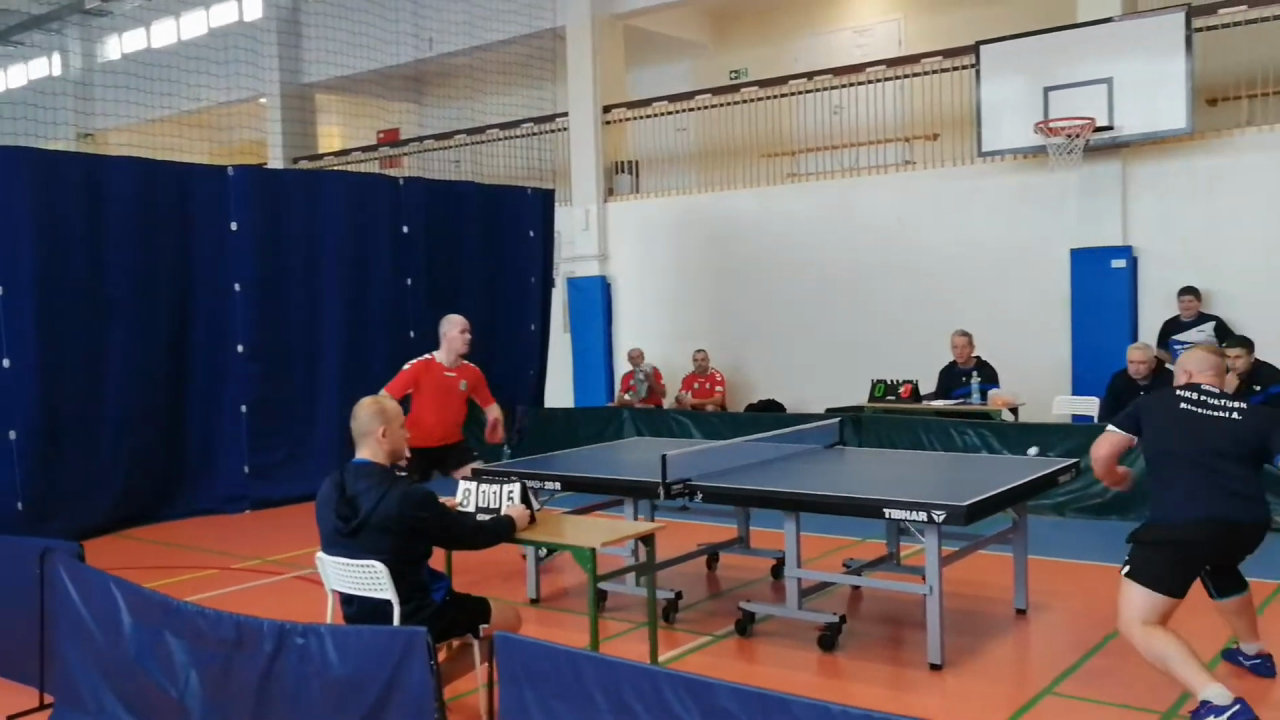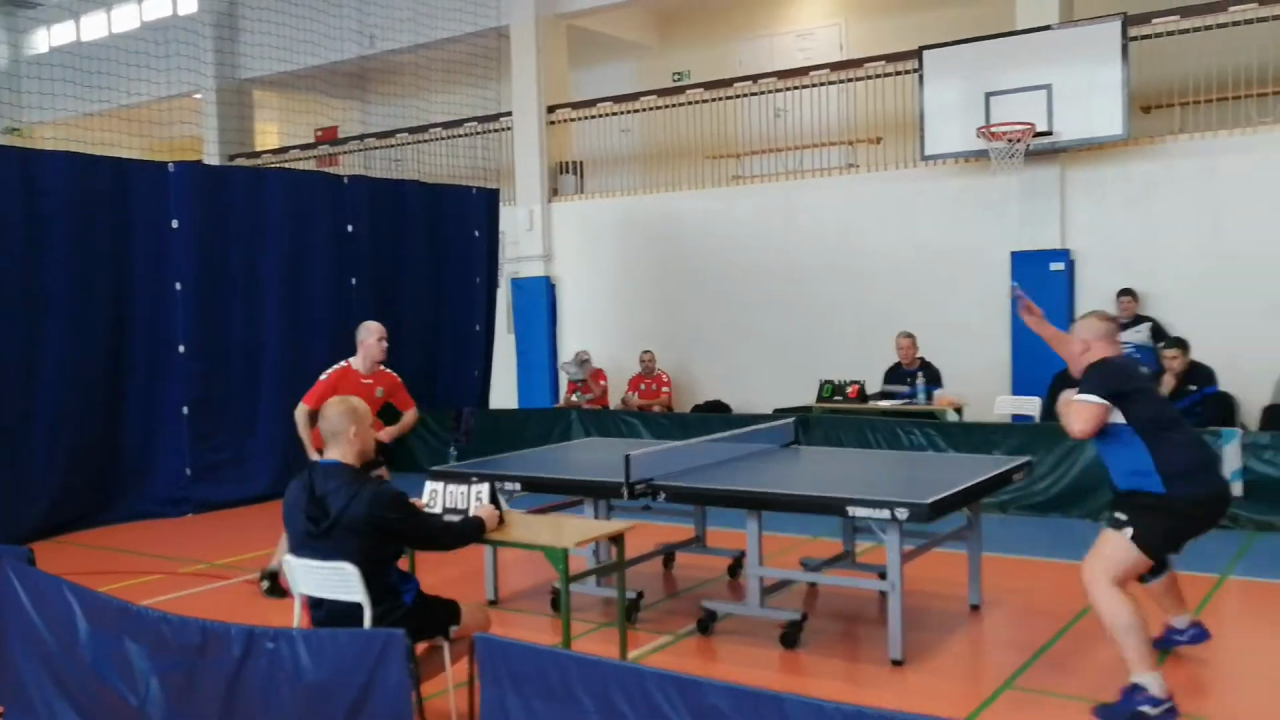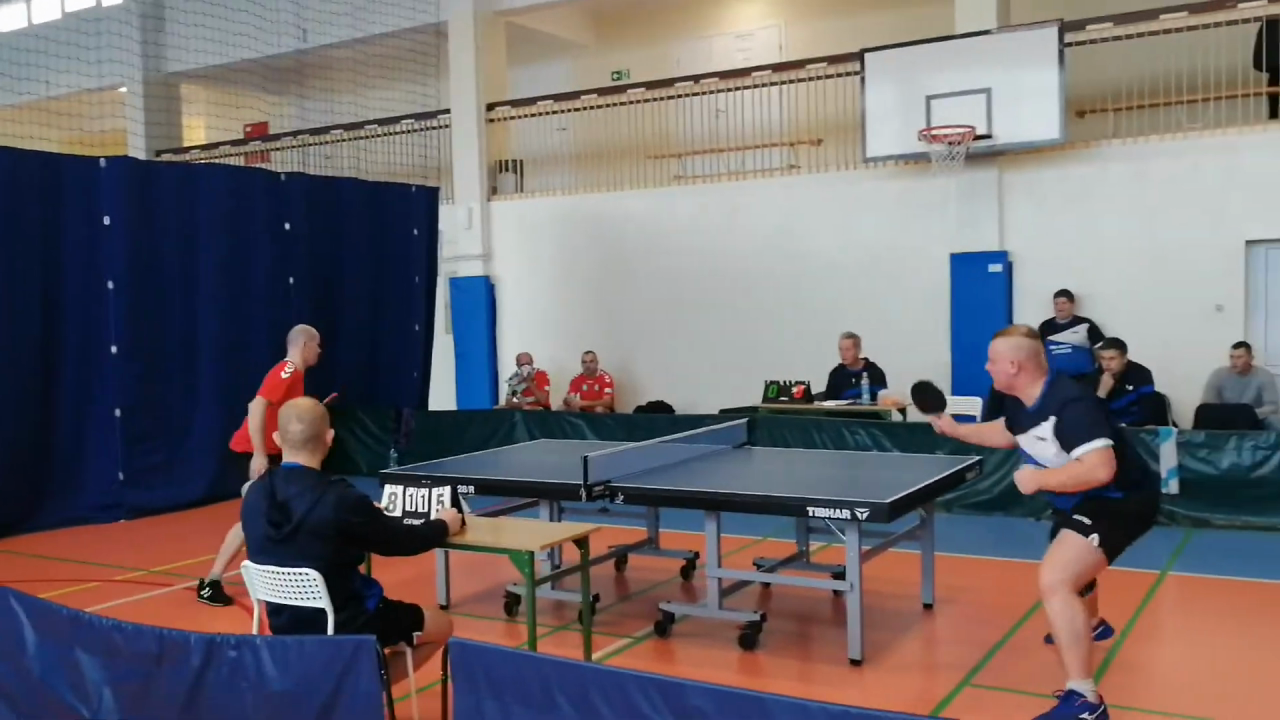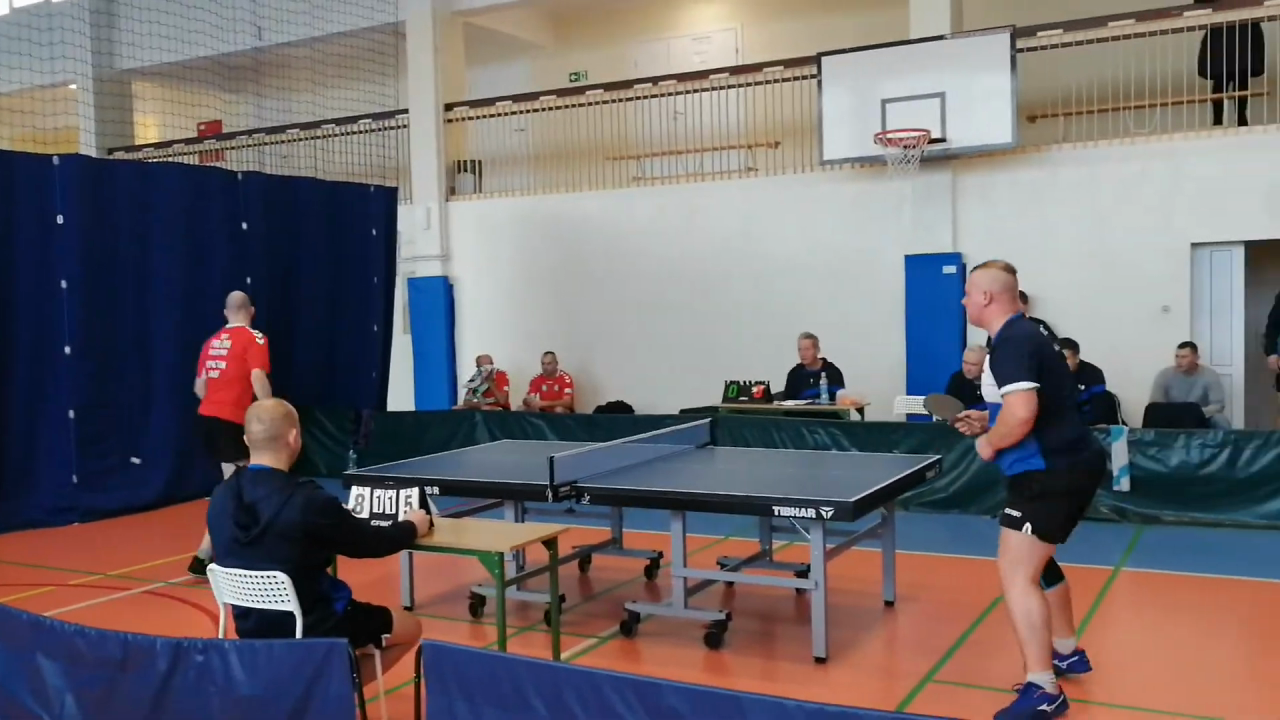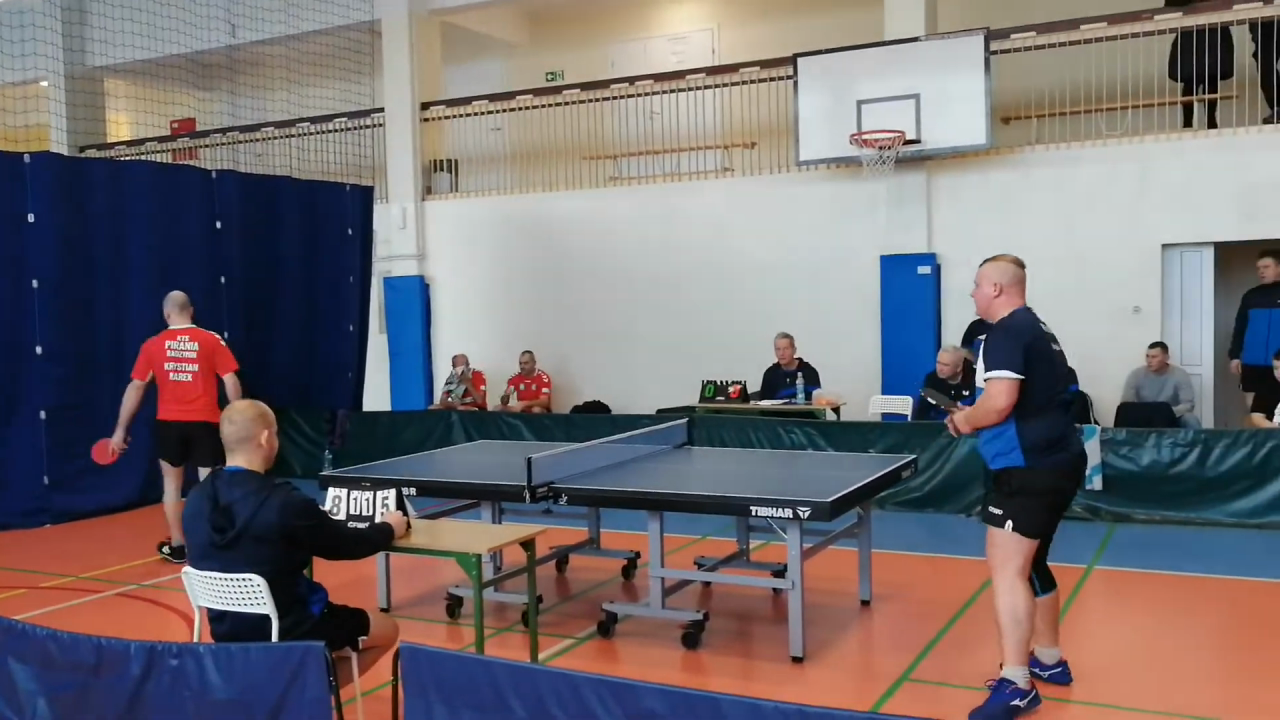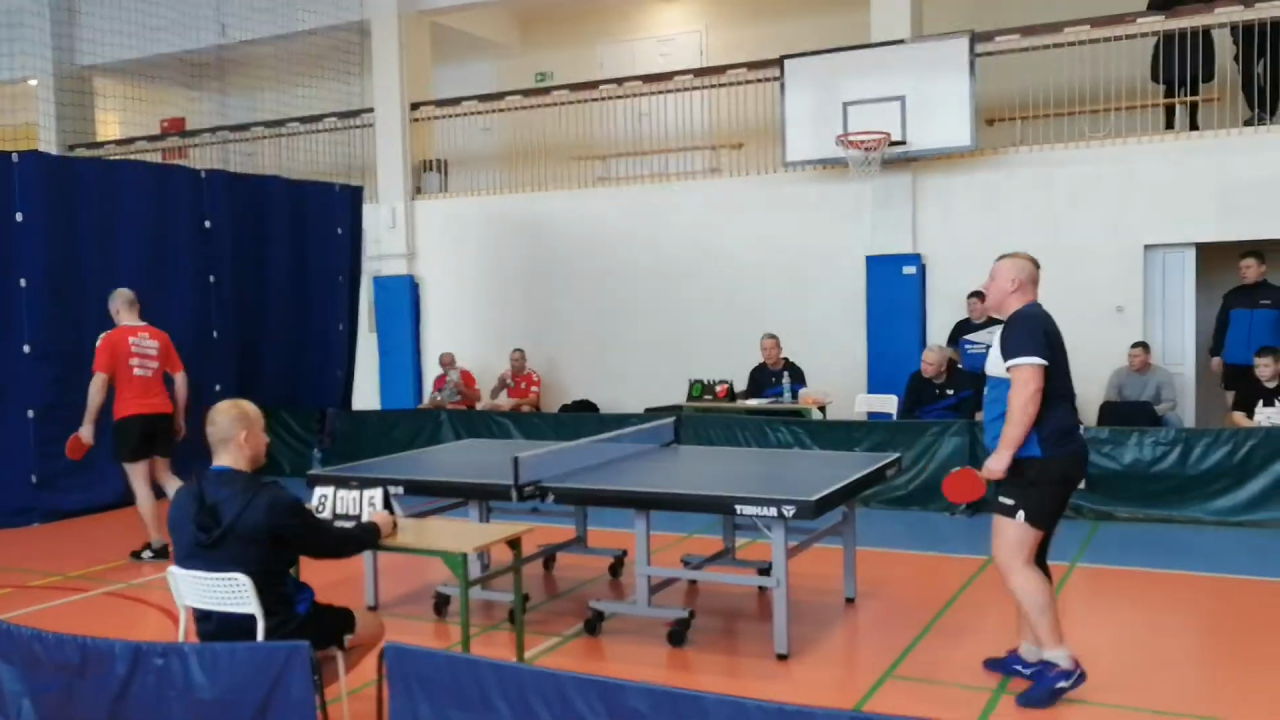
dt=0.3s
person 1, frame 1
left shoulder: (1153, 403)
left elbow: (1101, 455)
left wrist: (1119, 479)
left hip: (1177, 524)
right hip: (1247, 522)
left knee: (1137, 623)
right knee: (1214, 564)
person 1, frame 2
left shoulder: (1104, 370)
right shoulder: (1119, 369)
left elbow: (1081, 426)
right elbow: (1078, 358)
left wrist: (1068, 407)
right wrist: (1041, 325)
left hip: (1178, 497)
right hip: (1196, 490)
left knee: (1099, 578)
right knee: (1135, 552)
right ankle: (1183, 625)
person 1, frame 3
left shoulder: (1072, 403)
right shoulder: (1019, 401)
left elbow: (1100, 468)
right elbow: (1004, 434)
left wrist: (1037, 479)
right wrist: (953, 429)
left hip: (1122, 502)
right hip: (1086, 503)
left knee: (1053, 581)
right knee: (1059, 570)
right ankle: (1087, 624)
person 1, frame 4
left shoulder: (1010, 343)
right shoulder: (1028, 334)
left elbow: (1021, 414)
left wrist: (990, 443)
right wrist: (986, 420)
left hip: (1049, 474)
right hip: (1074, 465)
left knee: (1016, 576)
right knee: (1036, 564)
right ankle: (1067, 651)
person 1, frame 5
left shoulder: (1007, 332)
right shoulder: (1036, 329)
left elbow: (999, 401)
left wrist: (966, 420)
right wrist: (975, 413)
left hip: (1029, 470)
right hip: (1055, 463)
left knee: (1007, 571)
right knee: (1029, 564)
right ankle: (1049, 659)
person 1, frame 6
left shoulder: (1024, 323)
right shoulder: (1031, 323)
left elbow: (1029, 389)
left wrist: (1004, 452)
right wrist: (1011, 454)
left hip: (1038, 462)
right hip: (1043, 459)
left knee: (1012, 560)
right knee: (1026, 558)
left ankle: (1060, 661)
right ankle: (1035, 654)
person 2, frame 1
left shoulder: (330, 489)
right shoulder: (405, 495)
right elbow: (467, 536)
left wrist: (434, 512)
right wrist: (509, 522)
left hip: (359, 611)
right hip: (407, 615)
left knee: (452, 600)
right knee: (509, 619)
person 2, frame 2
left shoulder: (297, 490)
right shoulder: (375, 496)
right elbow: (437, 537)
left wrist: (403, 512)
right wrist: (480, 523)
left hip: (326, 614)
right hip: (379, 617)
right knee: (478, 620)
person 2, frame 3
left shoulder: (255, 495)
right shoulder: (339, 499)
right elbow: (400, 542)
left wrist: (363, 514)
right wrist: (442, 526)
left hip: (285, 623)
right hip: (340, 625)
right knee: (441, 625)
person 2, frame 4
left shoulder: (222, 497)
right shoulder: (307, 501)
right elbow: (369, 544)
left wrist: (333, 517)
right wrist: (411, 527)
left hip: (252, 626)
right hip: (310, 628)
right knee: (410, 627)
person 2, frame 5
left shoulder: (197, 500)
right shoulder: (284, 503)
right elbow: (347, 545)
left wrist: (313, 520)
right wrist: (388, 529)
right hip: (285, 632)
right knee: (387, 629)
person 2, frame 6
left shoulder: (184, 498)
right shoulder: (270, 502)
right elbow: (334, 542)
left wrist: (296, 520)
right wrist: (374, 527)
right hip: (269, 631)
right knee: (372, 627)
person 3, frame 1
left shoulder: (471, 373)
right shoulder: (418, 368)
left elbow: (490, 405)
left wrist: (495, 422)
left hip: (452, 447)
right hip: (416, 449)
person 3, frame 2
left shoulder: (390, 379)
right shoulder: (336, 375)
left elbow: (411, 411)
right elbow: (301, 411)
left wrist: (393, 430)
right wrist: (313, 453)
right ankle: (271, 572)
person 3, frame 3
left shoulder: (293, 374)
right shoulder: (287, 373)
right elbow: (257, 406)
right wrist: (258, 454)
left hip: (272, 453)
right hip: (250, 453)
right ankle: (211, 581)
person 3, frame 4
left shoulder: (212, 341)
right shoulder: (254, 338)
left elbow: (199, 386)
right elbow: (258, 377)
left hip: (209, 416)
right hip: (230, 421)
right ankle: (203, 557)
person 3, frame 5
left shoulder: (153, 345)
right shoulder: (212, 340)
left elbow: (135, 387)
right elbow: (232, 380)
left wrist: (120, 429)
left hip: (168, 423)
right hip: (205, 423)
left knee: (172, 483)
left ankle: (176, 546)
person 3, frame 6
left shoulder: (109, 339)
right shoulder: (161, 338)
left elbow: (99, 383)
right elbow: (180, 379)
left wrist: (88, 423)
right wrist: (179, 416)
left hip: (130, 418)
right hip: (161, 415)
left knee: (140, 483)
right knee: (165, 476)
left ankle: (157, 545)
